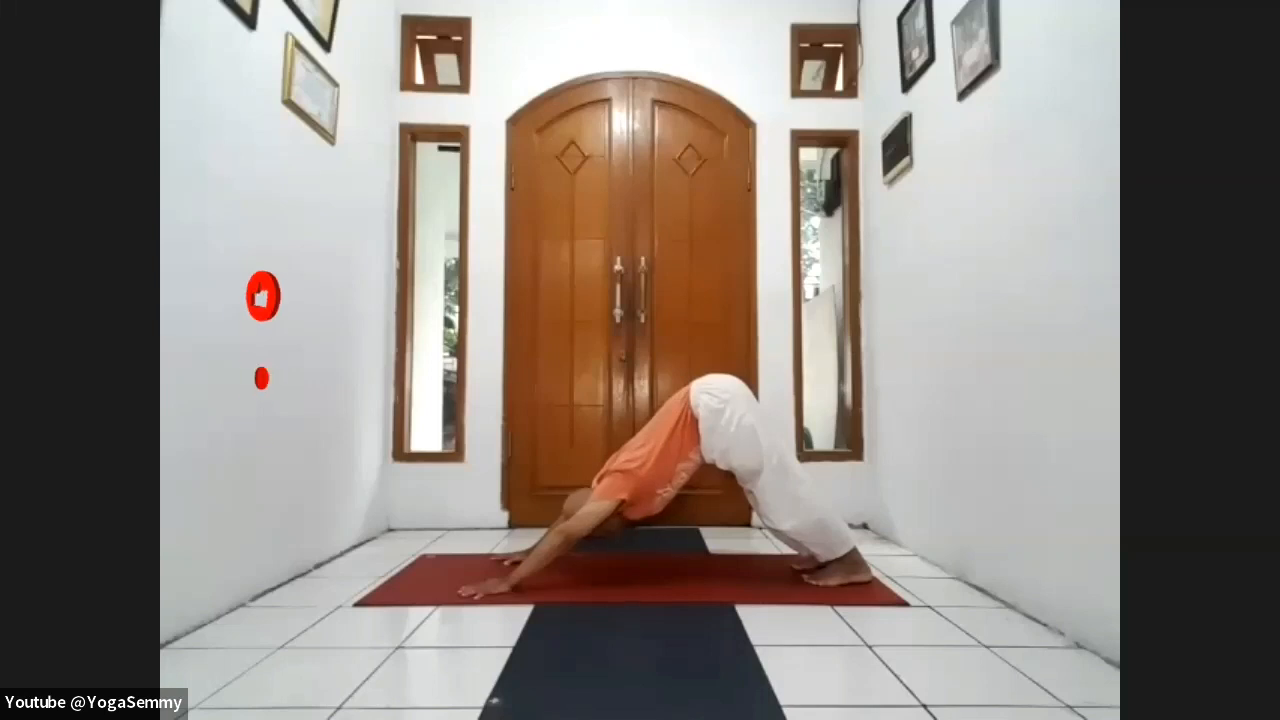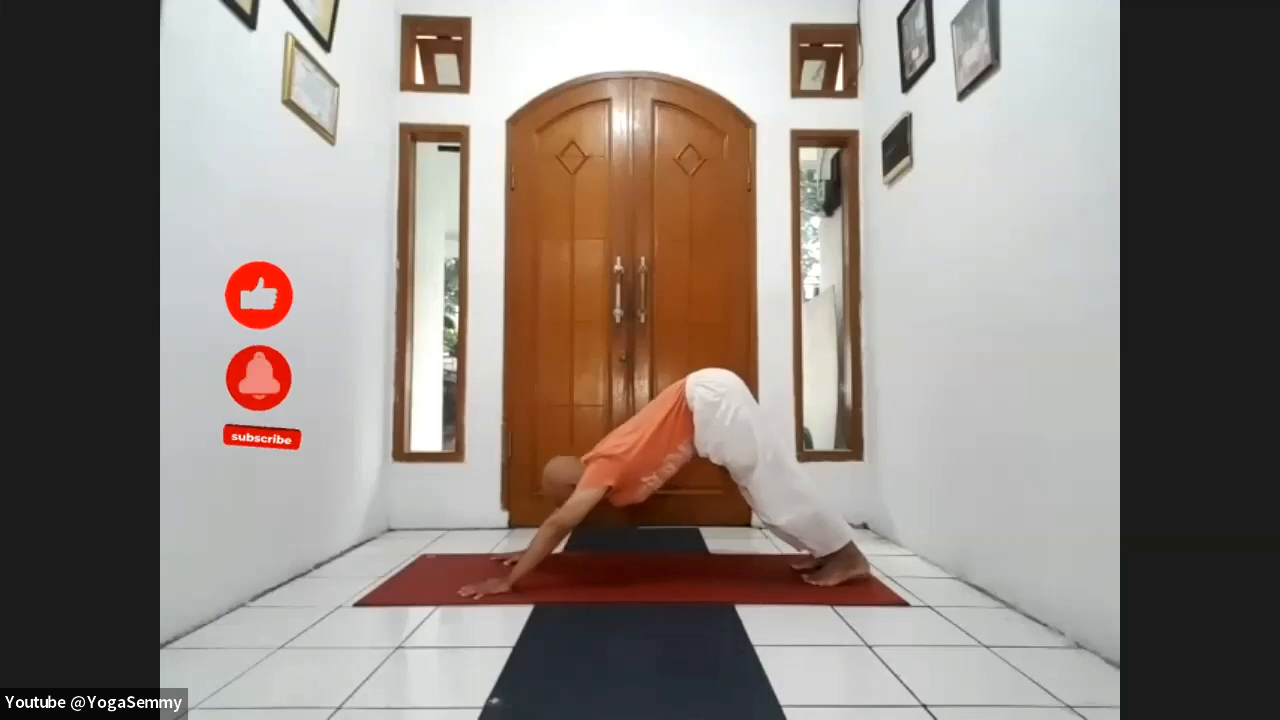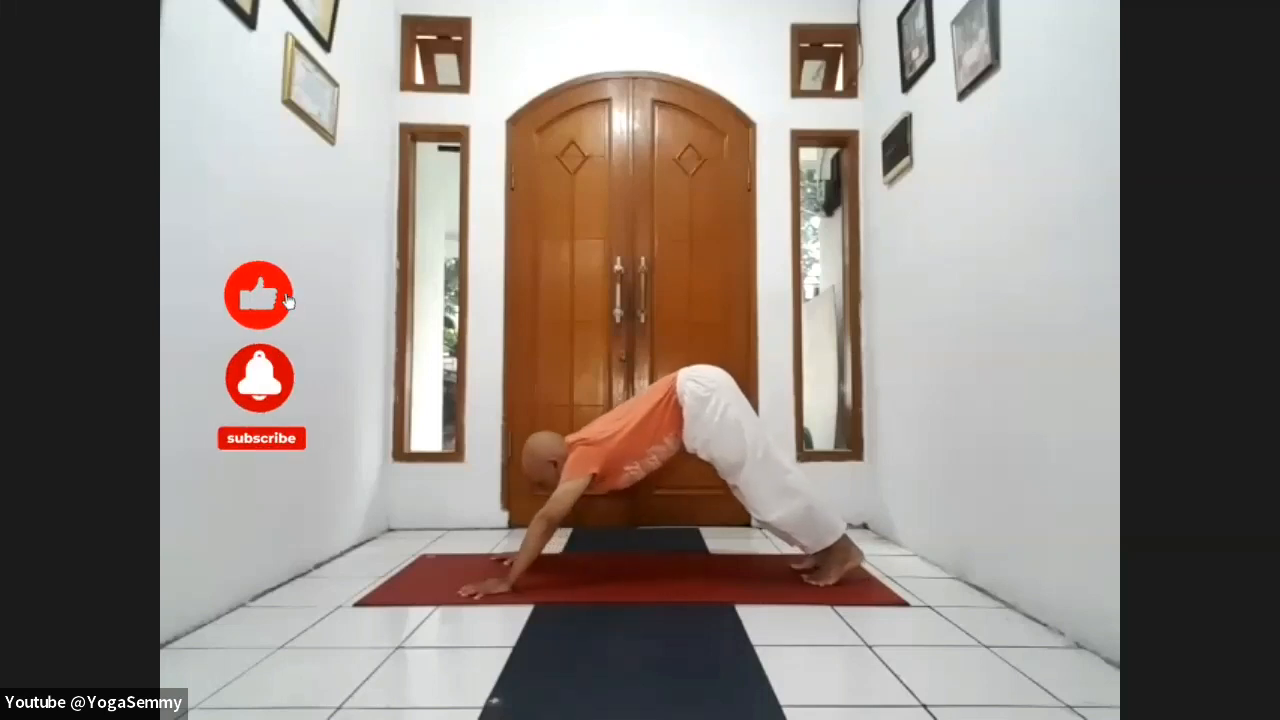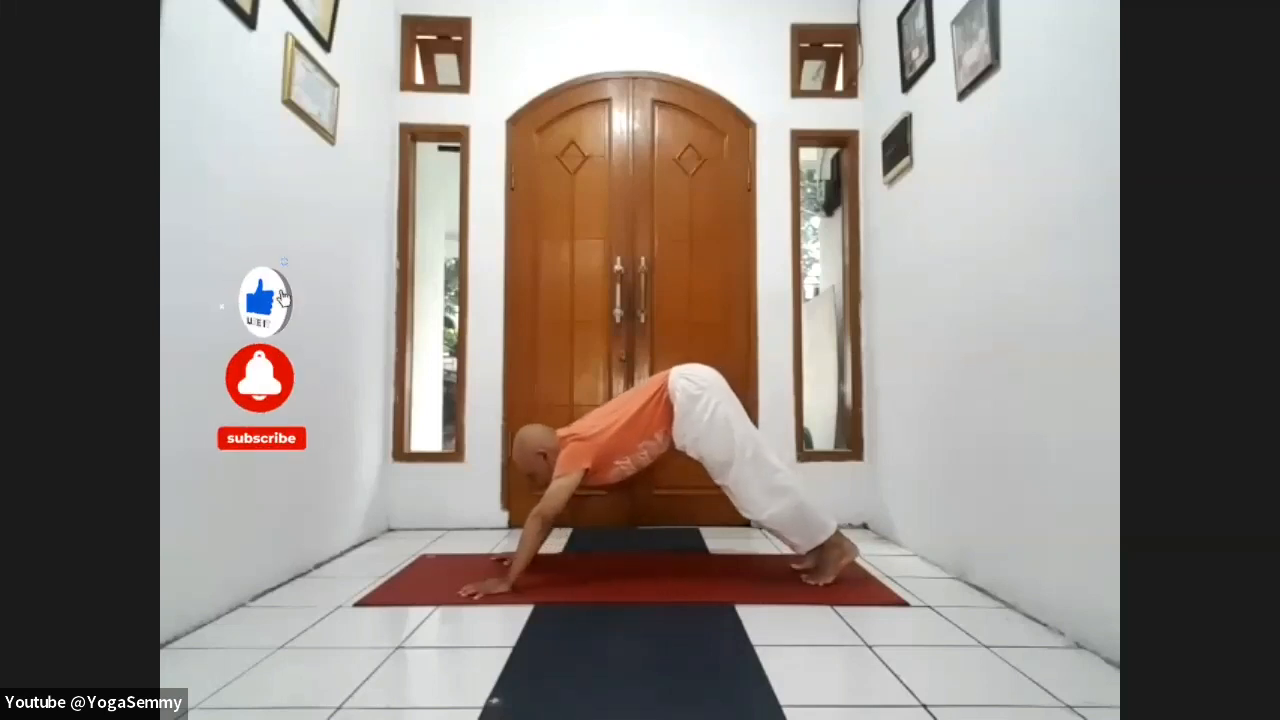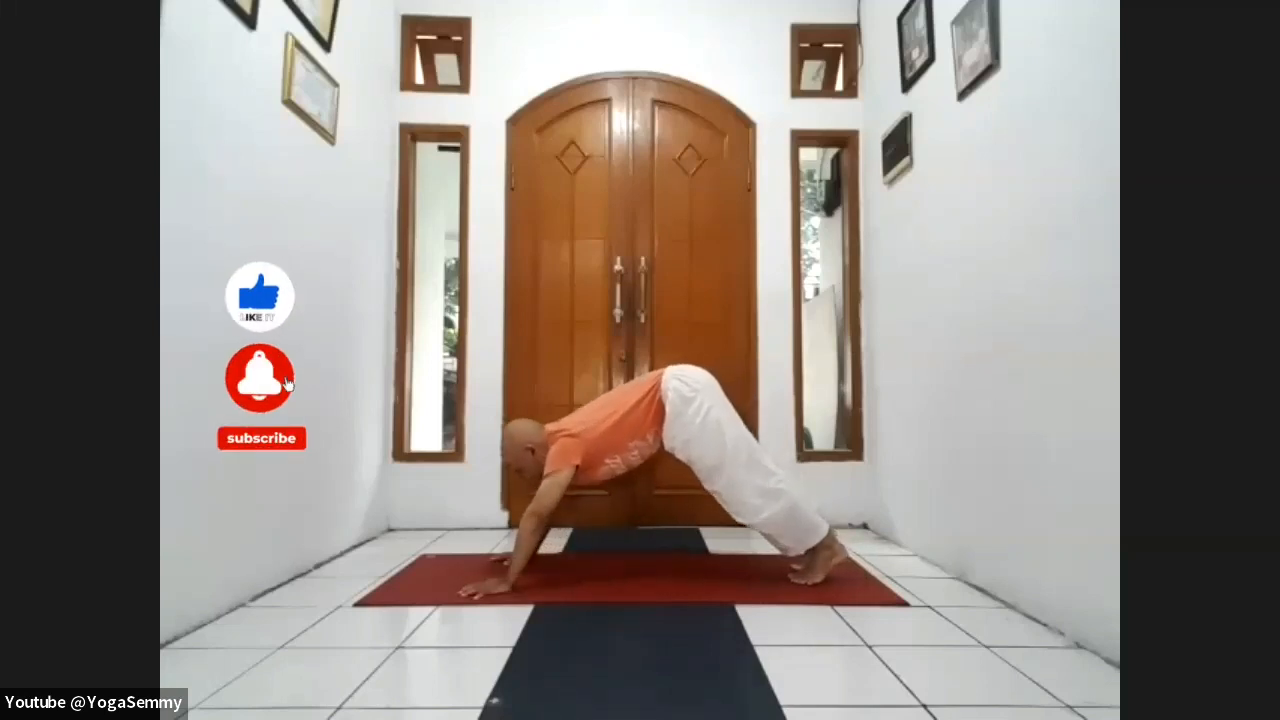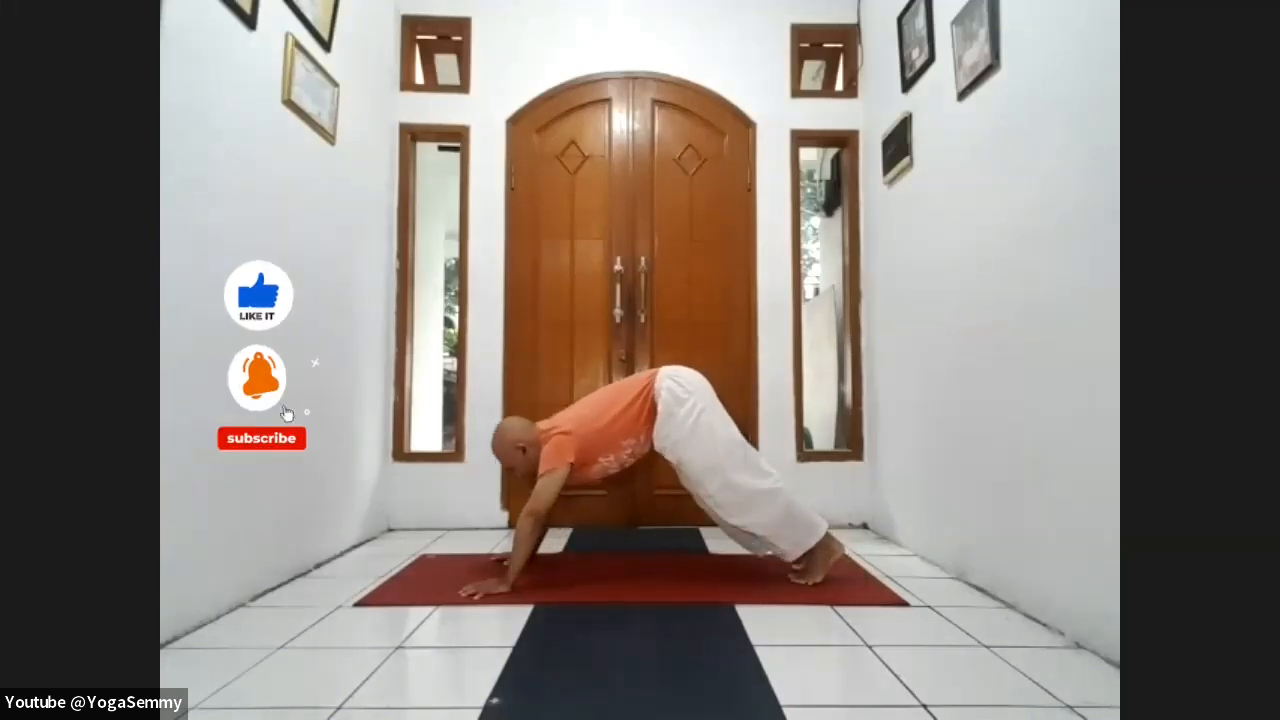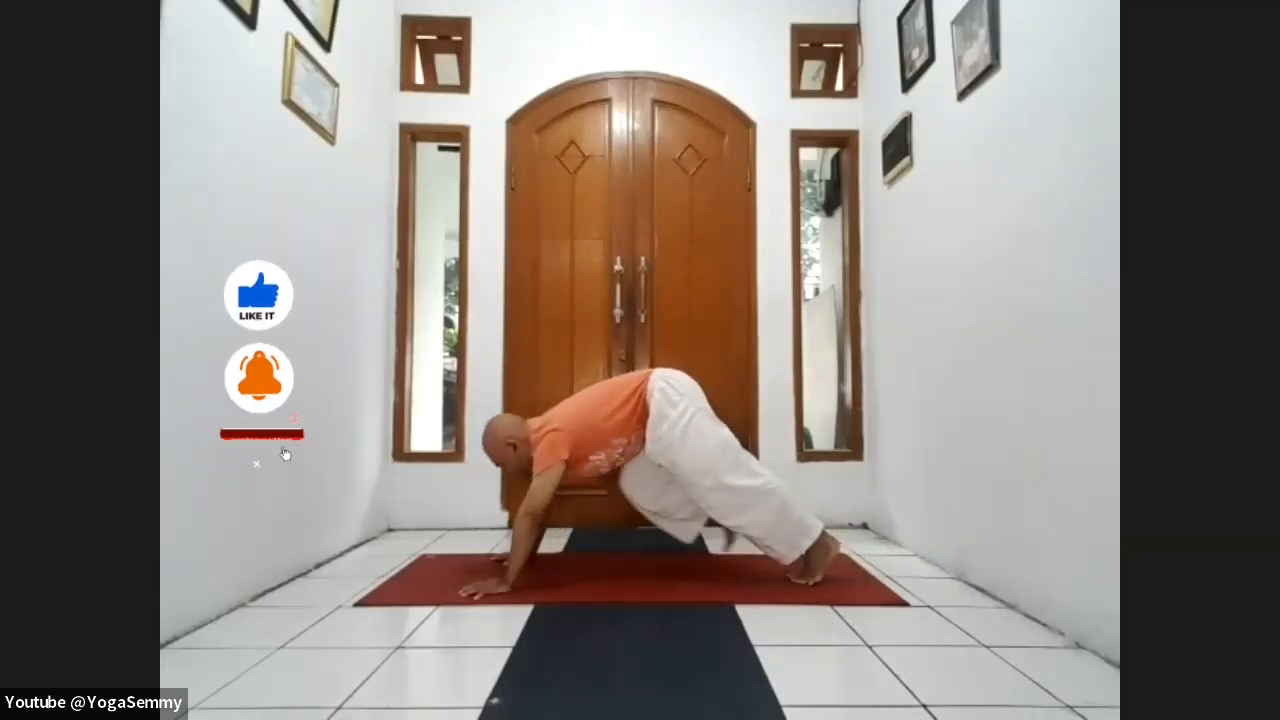
dt=0.5s
person 1, frame 1
left shoulder: (617, 487)
right shoulder: (612, 485)
left elbow: (567, 532)
right elbow: (567, 523)
left wrist: (510, 580)
right wrist: (533, 552)
left hip: (714, 406)
right hip: (713, 400)
left knee: (775, 485)
right knee: (770, 483)
left ankle: (848, 561)
right ankle: (827, 551)
person 1, frame 2
left shoulder: (601, 471)
right shoulder: (595, 466)
left elbow: (558, 524)
right elbow: (560, 521)
left wrist: (508, 580)
right wrist: (531, 553)
left hip: (710, 400)
right hip: (707, 397)
left knee: (772, 480)
right knee: (764, 479)
left ankle: (847, 556)
right ankle: (827, 550)
person 1, frame 3
left shoulder: (582, 456)
right shoulder: (578, 451)
left elbow: (548, 517)
right elbow: (551, 517)
left wrist: (507, 580)
right wrist: (526, 555)
left hip: (699, 396)
right hip: (697, 394)
left knee: (762, 478)
right knee: (758, 475)
left ankle: (839, 549)
right ankle: (824, 547)
person 1, frame 4
left shoulder: (573, 451)
right shoulder: (567, 444)
left elbow: (541, 516)
right elbow: (547, 515)
left wrist: (507, 579)
right wrist: (524, 555)
left hip: (690, 395)
right hip: (686, 393)
left knee: (754, 478)
right knee: (749, 476)
left ankle: (833, 544)
right ankle: (819, 545)
person 1, frame 5
left shoulder: (564, 447)
right shoulder: (559, 439)
left elbow: (536, 514)
right elbow: (543, 514)
left wrist: (506, 579)
right wrist: (523, 555)
left hip: (682, 396)
right hip: (678, 393)
left knee: (743, 481)
right knee: (741, 478)
left ankle: (823, 544)
right ankle: (812, 543)
person 1, frame 6
left shoulder: (557, 444)
right shoulder: (552, 438)
left elbow: (532, 514)
right elbow: (540, 513)
left wrist: (506, 580)
right wrist: (524, 555)
left hip: (674, 398)
right hip: (671, 397)
left knee: (733, 481)
right knee: (727, 481)
left ankle: (820, 544)
right ankle: (798, 546)
person 1, frame 7
left shoulder: (549, 440)
right shoulder: (544, 435)
left elbow: (529, 513)
right elbow: (537, 512)
left wrist: (505, 579)
right wrist: (524, 555)
left hip: (665, 400)
right hip: (660, 400)
left knee: (725, 479)
right knee: (639, 485)
left ankle: (815, 543)
